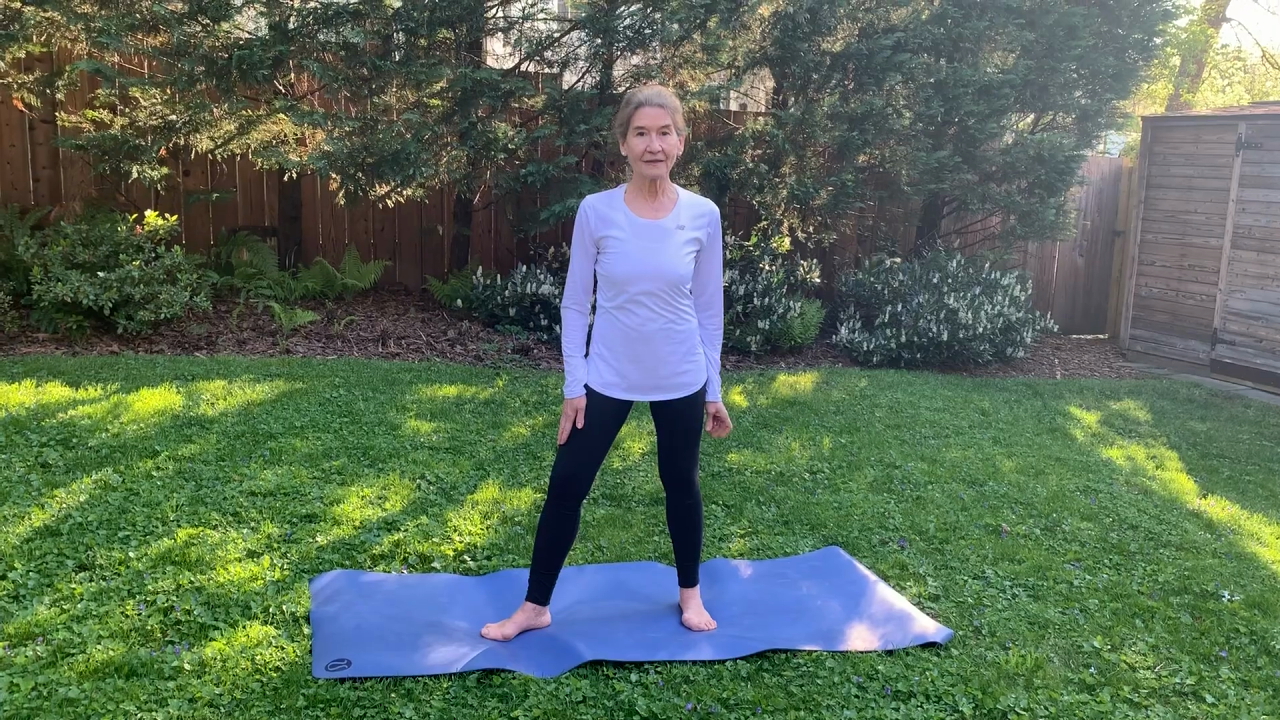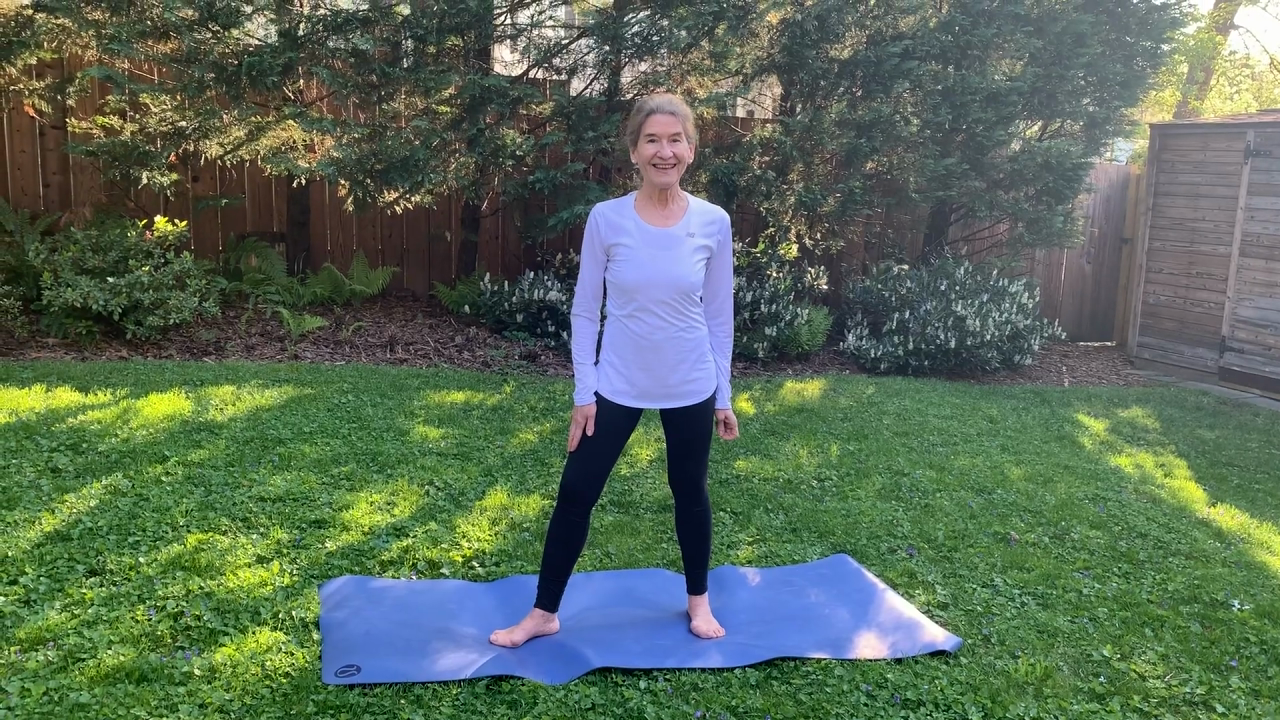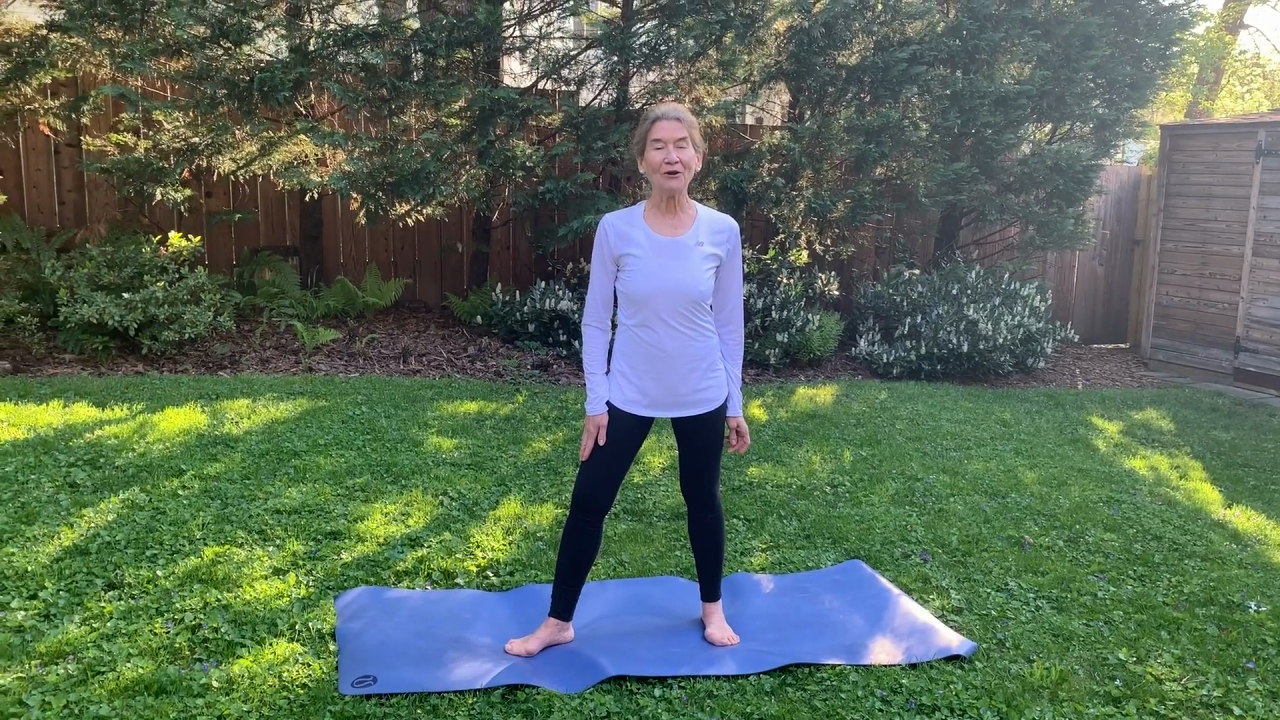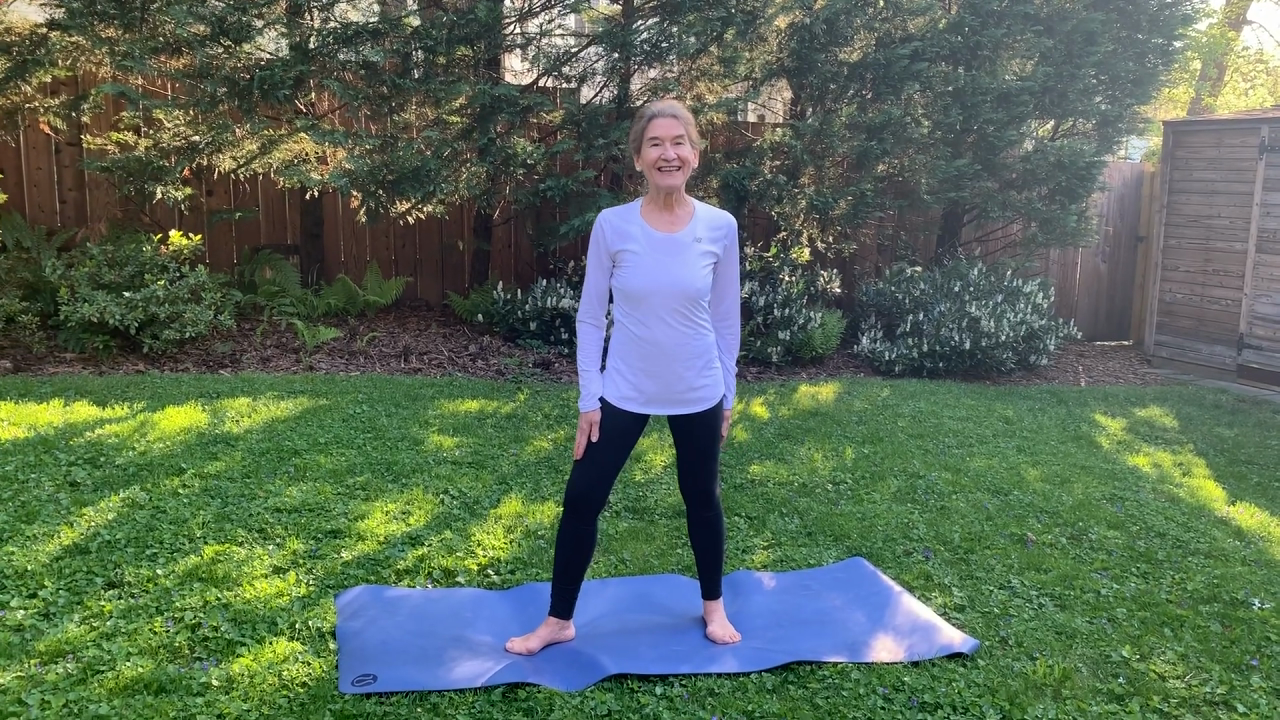
dt=0.7s
person 1, frame 1
left shoulder: (702, 215)
right shoulder: (595, 211)
left elbow: (708, 307)
right elbow: (575, 303)
left wrist: (714, 388)
right wrist: (572, 385)
left hip: (679, 379)
right hip: (607, 378)
left knee: (681, 484)
right knee: (566, 485)
left ankle: (689, 592)
right ankle: (535, 606)
person 1, frame 2
left shoulder: (714, 222)
right shoulder: (606, 218)
left elbow: (719, 315)
right elbow: (585, 310)
left wrist: (723, 395)
right wrist: (583, 392)
left hip: (690, 388)
right hip: (618, 385)
left knee: (690, 492)
right knee: (575, 492)
left ankle: (698, 599)
right ankle: (544, 612)
person 1, frame 3
left shoulder: (722, 230)
right shoulder: (615, 229)
left elbow: (729, 322)
right elbow: (595, 320)
left wrist: (735, 403)
right wrist: (595, 401)
left hip: (700, 396)
right hip: (628, 395)
left knee: (702, 500)
right knee: (588, 502)
left ankle: (712, 607)
right ankle: (558, 621)
person 1, frame 4
left shoulder: (720, 226)
right shoulder: (611, 225)
left elbow: (726, 318)
right elbow: (591, 316)
left wrist: (728, 395)
right wrist: (588, 398)
left hip: (697, 394)
right hip: (624, 392)
left knee: (702, 499)
right knee: (582, 498)
left ankle: (713, 605)
right ankle: (559, 619)
